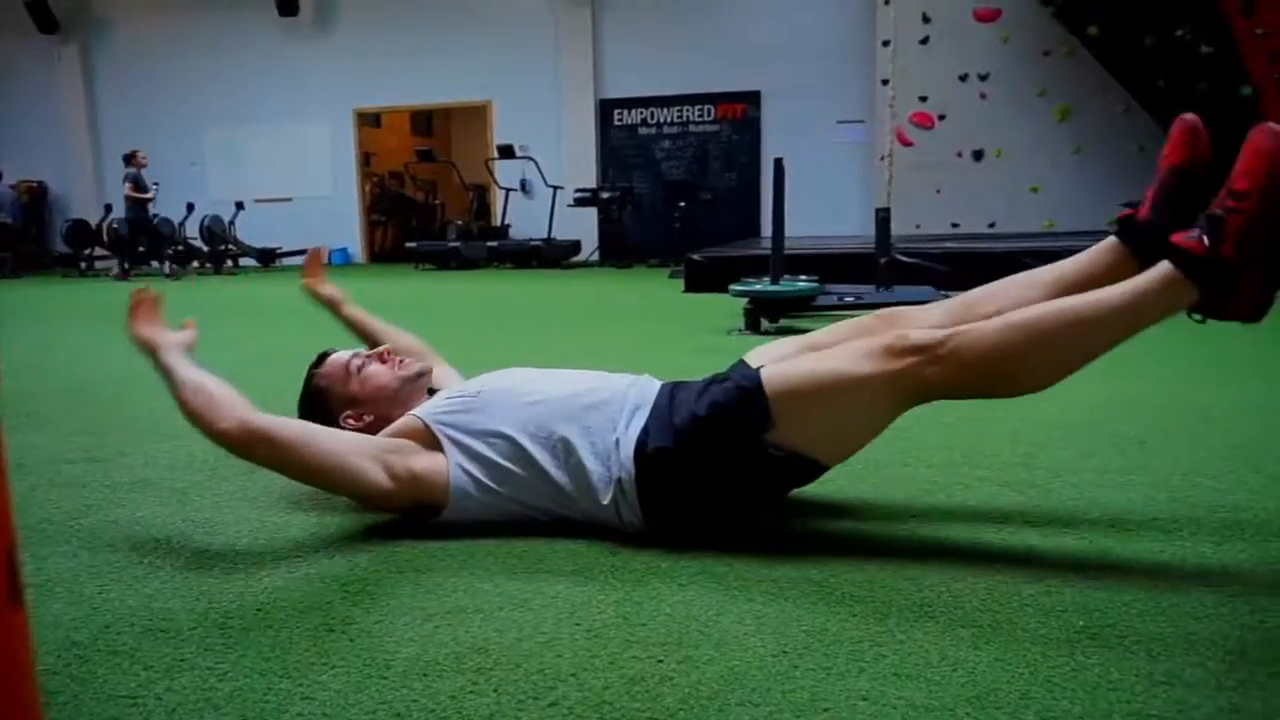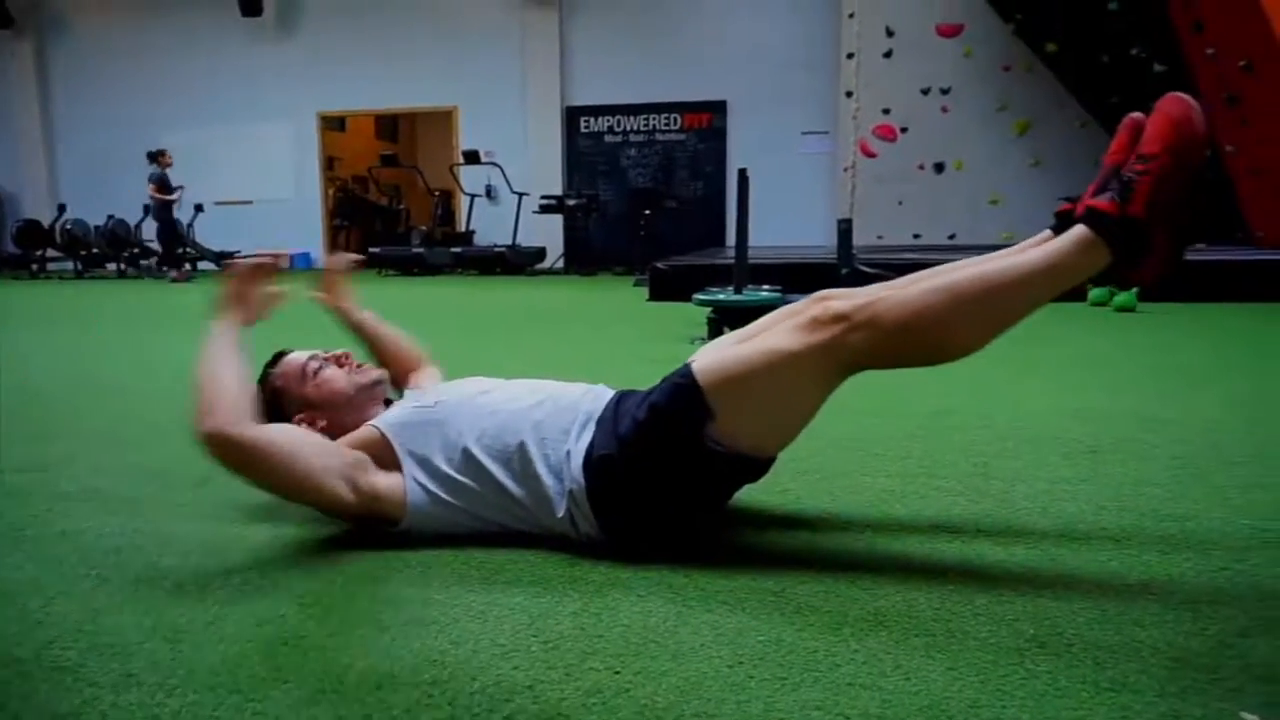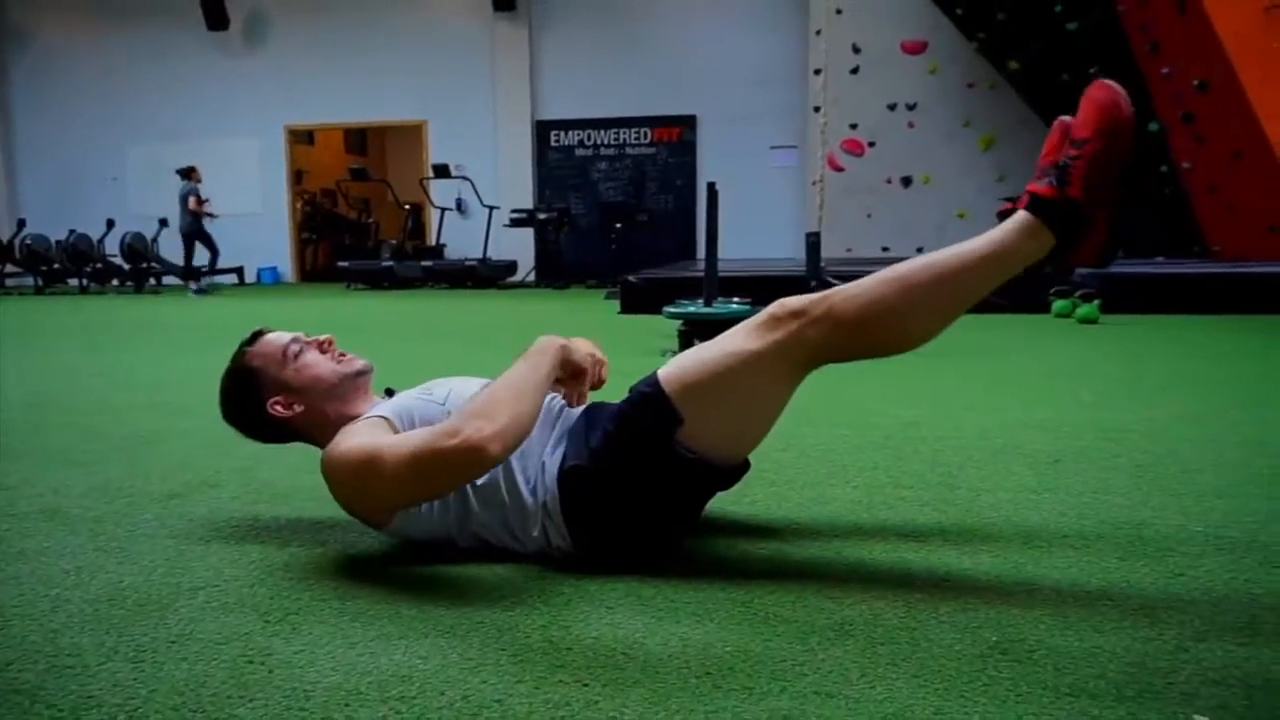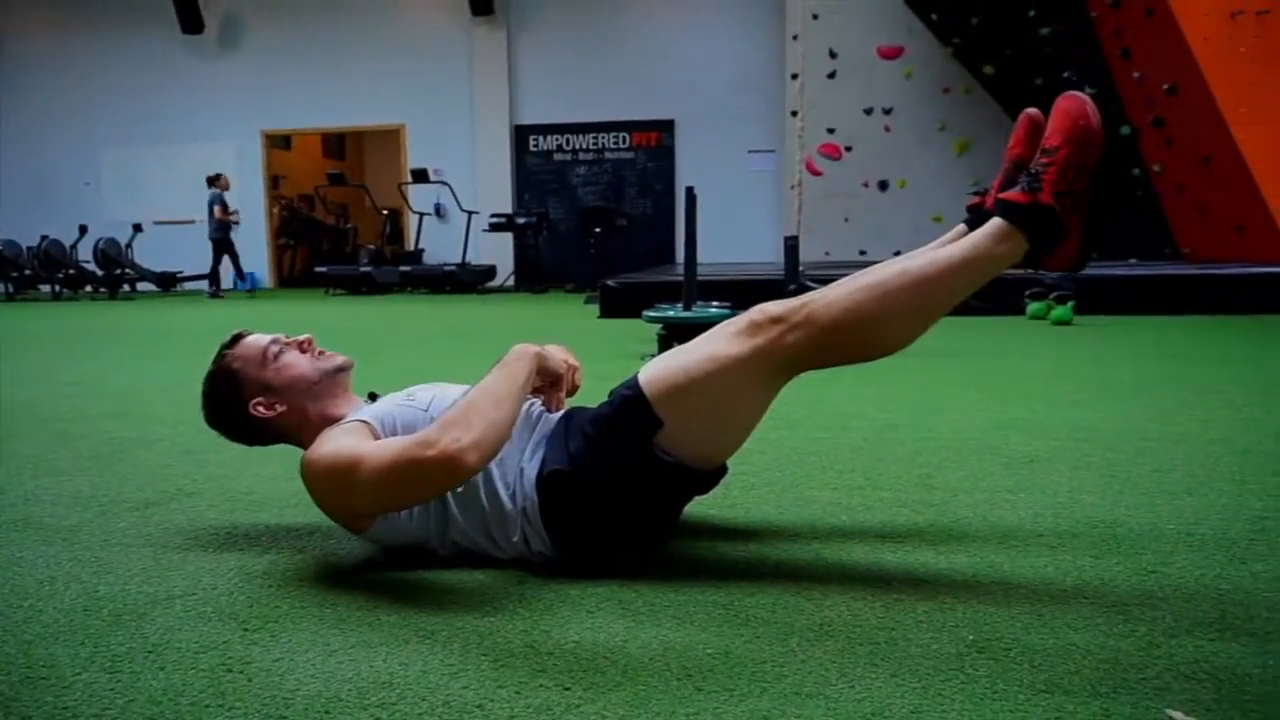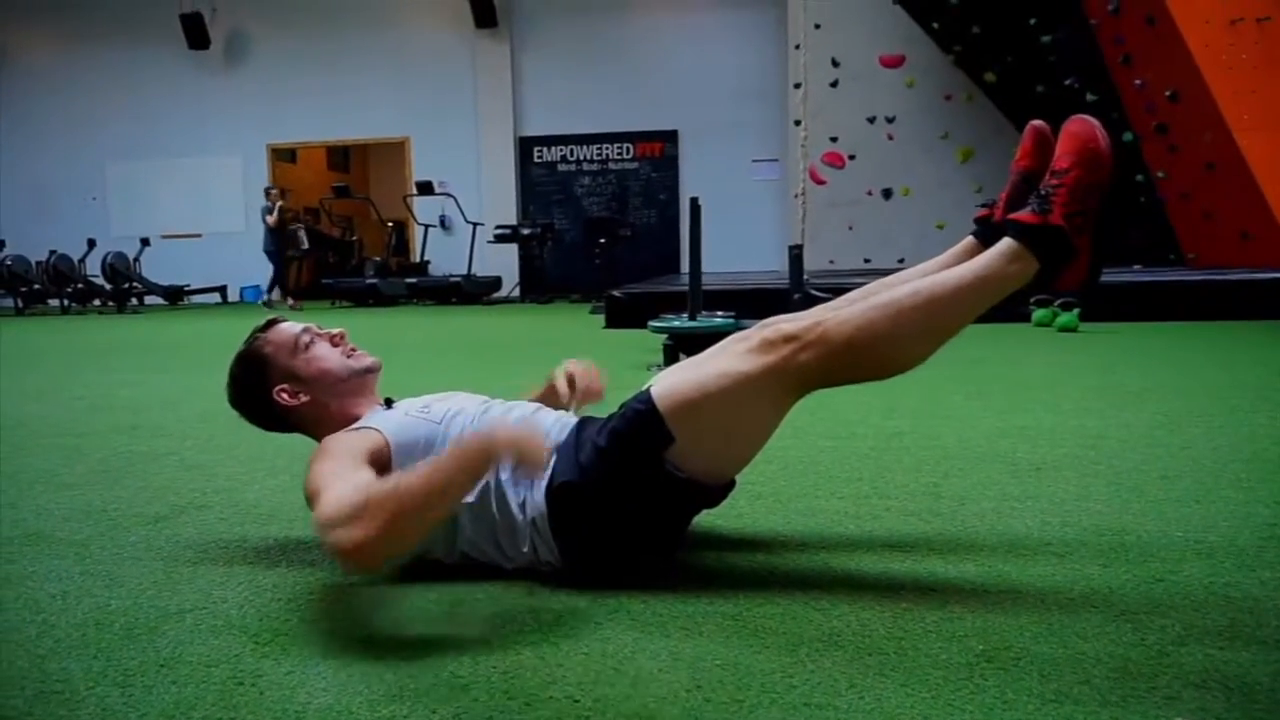
dt=0.7s
person 1, frame 1
left shoulder: (450, 407)
right shoulder: (398, 463)
left elbow: (420, 353)
right elbow: (245, 427)
left wrist: (334, 297)
right wrist: (171, 353)
left hip: (682, 418)
right hip: (677, 466)
left knee: (906, 323)
right knee: (920, 355)
left ankle: (1138, 247)
person 1, frame 2
left shoulder: (396, 423)
right shoulder: (351, 473)
left elbow: (413, 375)
right elbow: (227, 428)
left wrist: (353, 305)
right wrist: (231, 327)
left hip: (631, 442)
right hip: (629, 473)
left knee: (839, 310)
right knee: (841, 323)
left ankle: (1085, 232)
right ankle: (1110, 234)
person 1, frame 3
left shoulder: (393, 418)
right shoulder: (353, 458)
right elbow: (478, 445)
left wrist: (559, 369)
right wrist: (547, 350)
left hip: (611, 453)
right hip: (604, 486)
left knee: (802, 321)
right knee: (797, 323)
left ankle: (1032, 223)
right ankle: (1047, 222)
person 1, frame 4
left shoulder: (378, 418)
right shoulder: (333, 463)
right elbow: (454, 454)
left wrist: (539, 373)
right wrist: (518, 358)
left hip: (588, 458)
right hip: (583, 491)
left knee: (782, 321)
right knee: (781, 330)
left ankle: (991, 226)
right ankle: (1023, 229)
person 1, frame 5
left shoulder: (400, 421)
right shoulder: (341, 457)
right elbow: (358, 539)
left wrist: (559, 388)
right wrist: (486, 442)
left hip: (599, 467)
right hip: (592, 504)
left knee: (786, 334)
right knee: (794, 348)
left ankle: (993, 240)
right ankle: (1030, 250)
